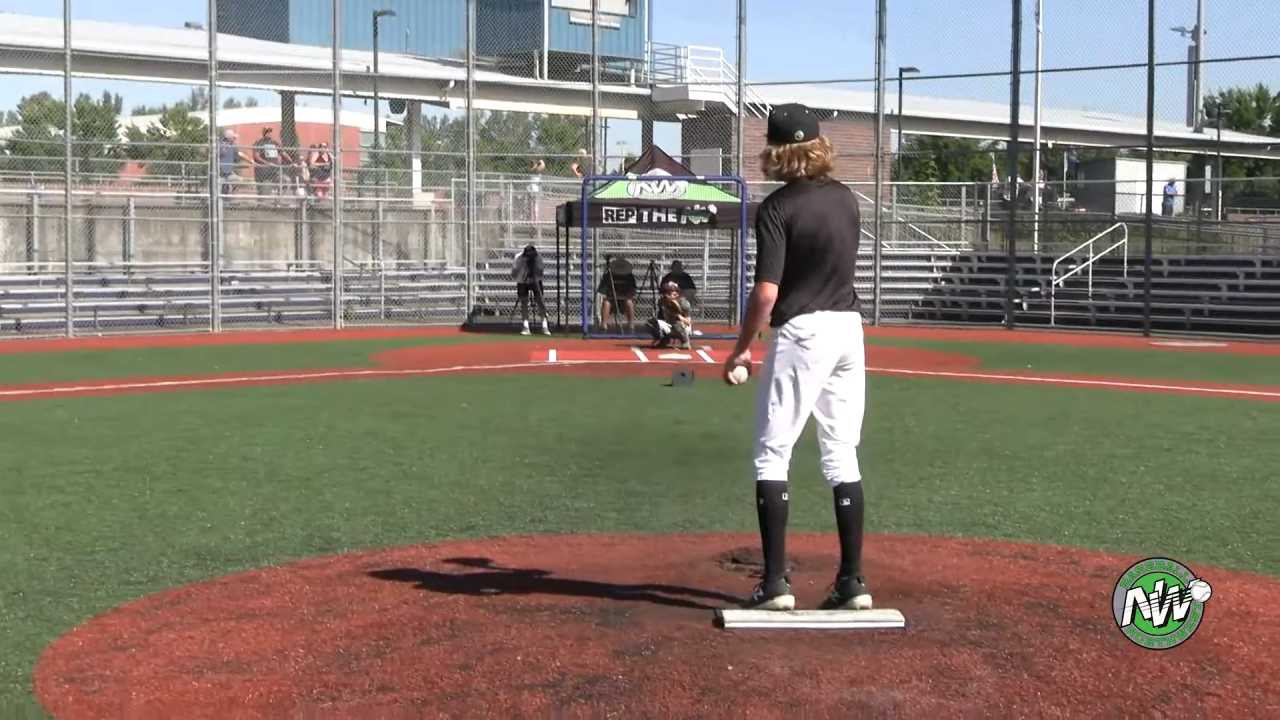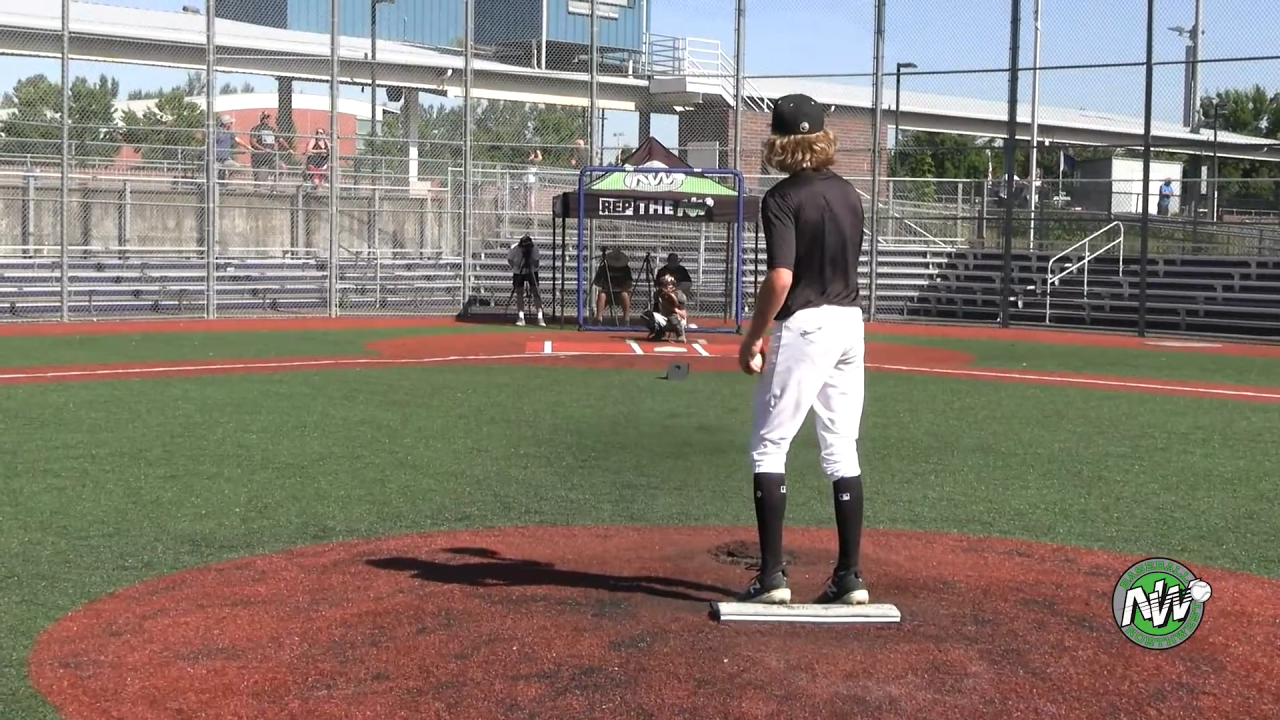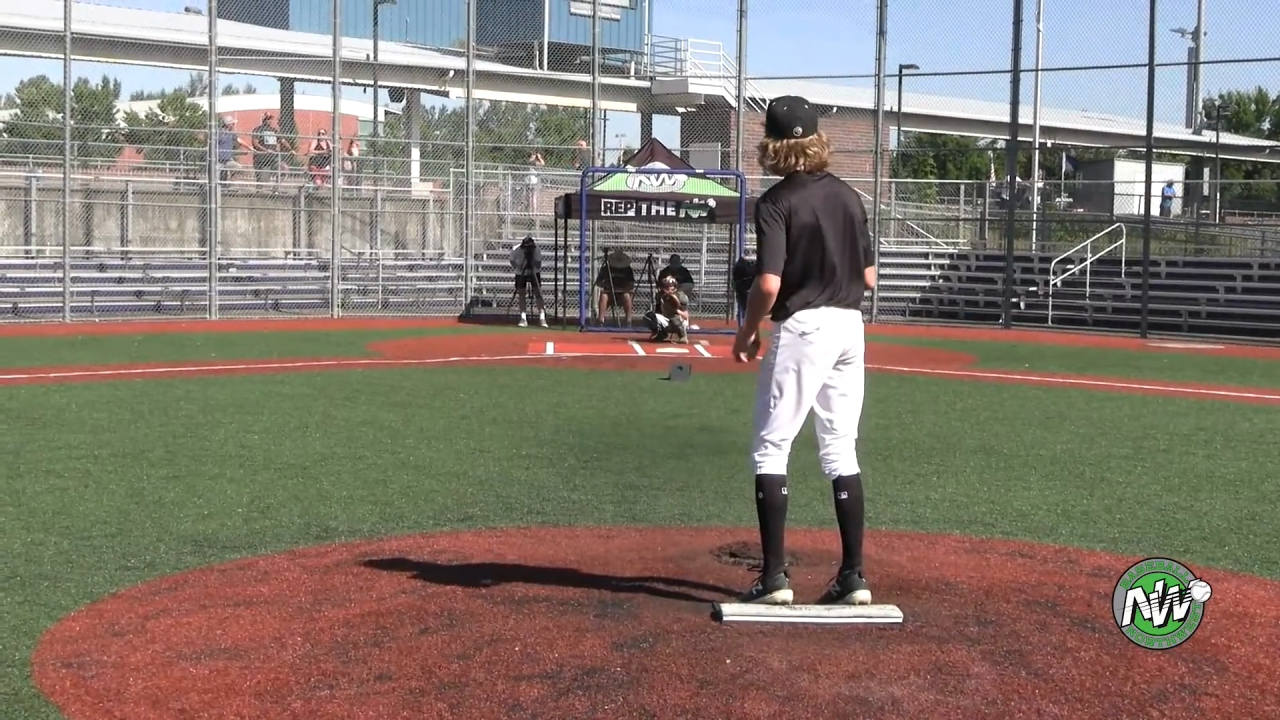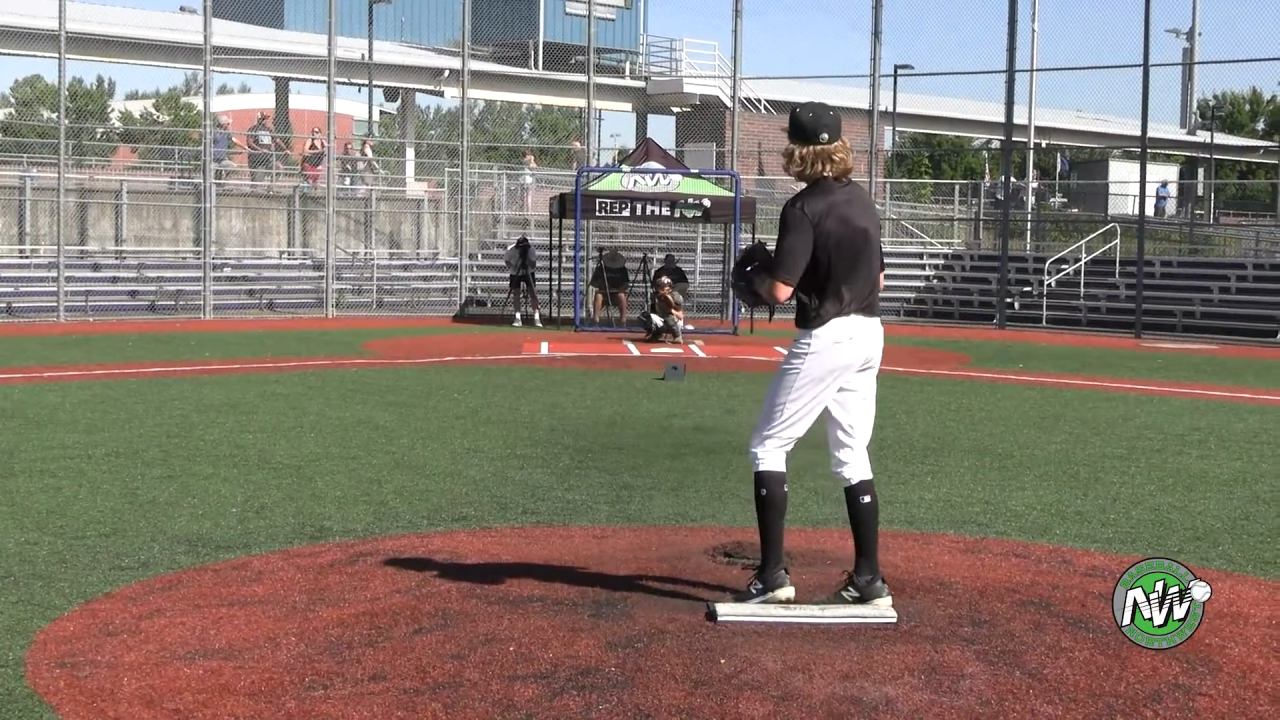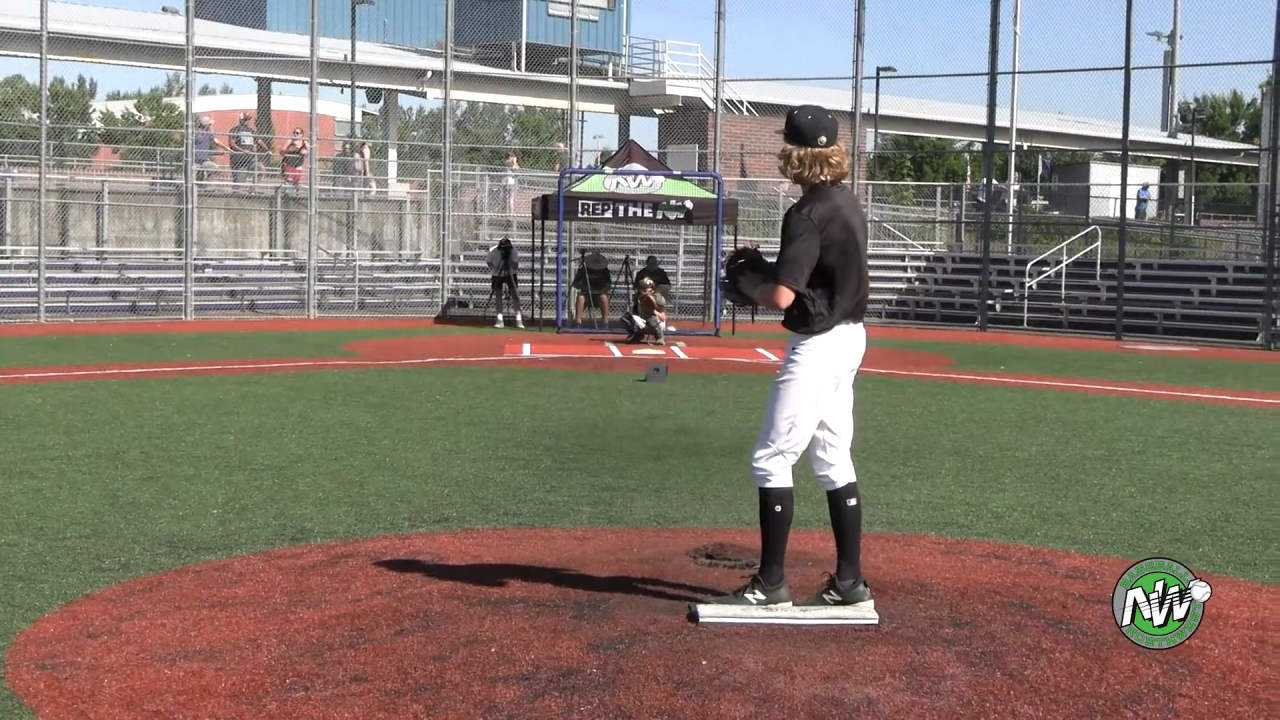
dt=0.5s
person 1, frame 1
left shoulder: (777, 207)
right shoulder: (846, 200)
left elbow: (767, 291)
left wrist: (741, 347)
left hip: (801, 334)
right hip: (848, 329)
left knee: (772, 455)
right knee: (842, 456)
left ankle: (775, 583)
right ankle: (852, 580)
person 1, frame 2
left shoulder: (783, 197)
right shoulder: (849, 194)
left elbow: (781, 278)
left wrist: (752, 337)
left hip: (804, 327)
right hip: (850, 323)
left knee: (769, 448)
right knee: (842, 450)
left ankle: (772, 575)
right ankle: (849, 575)
person 1, frame 3
left shoulder: (775, 202)
right shoulder: (847, 195)
left elbow: (768, 284)
right elbow: (869, 277)
left wrist: (746, 334)
left hip: (802, 329)
right hip: (850, 327)
left knee: (770, 450)
right knee: (841, 451)
left ankle: (774, 578)
right ankle: (853, 575)
person 1, frame 4
left shoulder: (804, 207)
right shoulder: (862, 200)
left elbow: (780, 290)
left wrist: (756, 276)
left hip: (826, 338)
right hip: (867, 333)
left knee: (767, 447)
right knee: (852, 457)
left ankle: (771, 573)
right ankle: (868, 580)
person 1, frame 5
left shoulder: (807, 213)
right shoulder: (849, 203)
left elbow: (780, 297)
left wrist: (748, 281)
right wrist: (771, 275)
left hip: (817, 345)
right hip: (848, 337)
left knee: (772, 460)
right knee: (834, 460)
left ankle: (771, 584)
right ankle: (850, 582)
